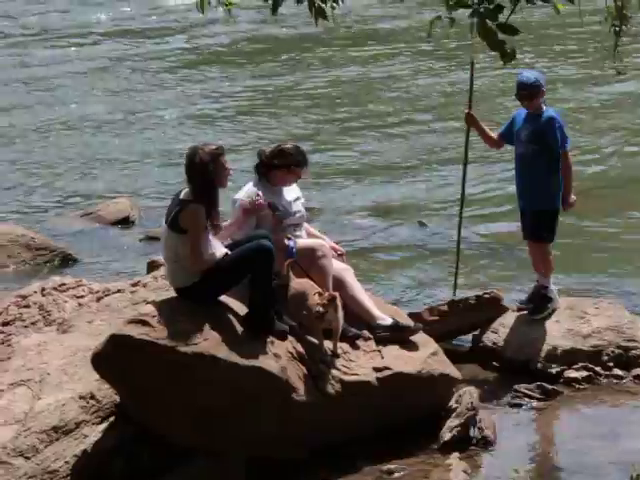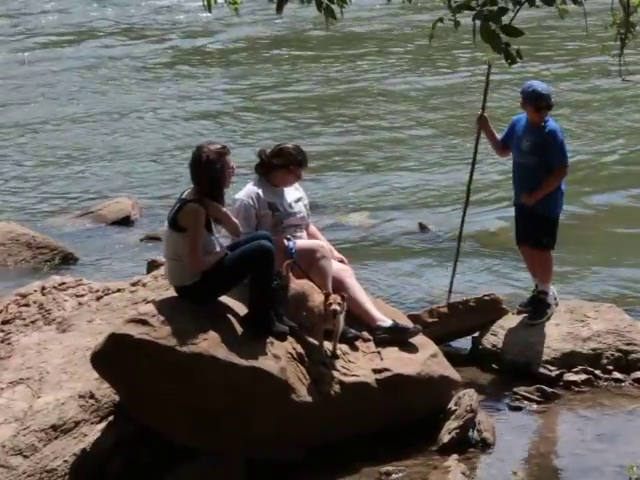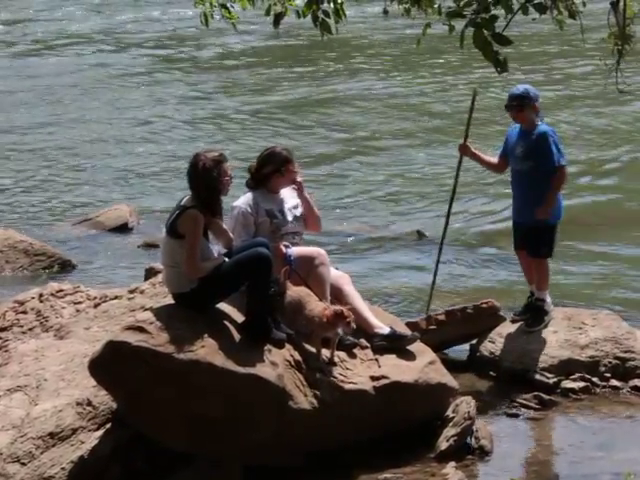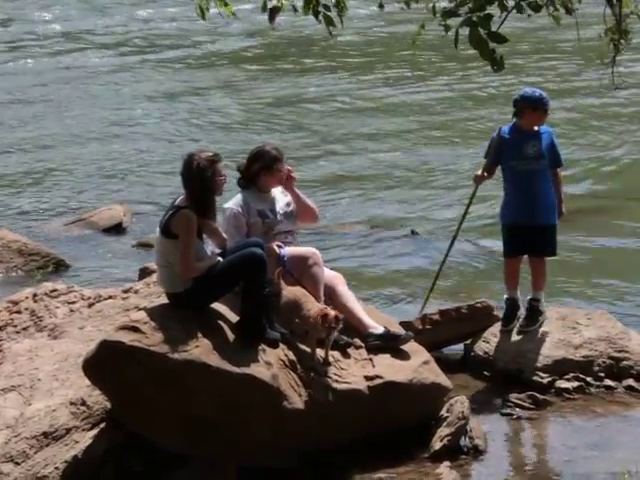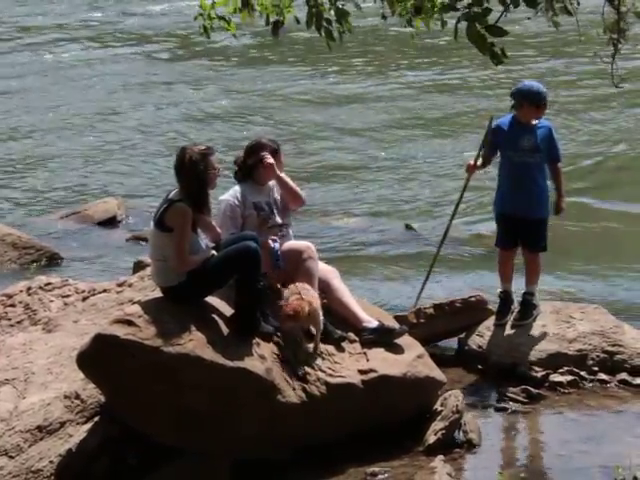
dt=1s
person 1, frame 1
left shoulder: (550, 119)
right shoulder: (519, 117)
left elbow: (565, 157)
right elbow: (495, 143)
left wrist: (567, 193)
right wrist: (476, 125)
left hip: (546, 196)
right hip: (526, 195)
left knee: (540, 243)
right knee: (532, 242)
left ankle: (547, 292)
right ankle: (540, 287)
person 1, frame 2
left shoulder: (552, 132)
right shoulder: (517, 123)
left elbow: (561, 171)
right elbow: (503, 150)
left wrist: (535, 196)
right wrist: (487, 129)
left hip: (546, 203)
right hip: (523, 200)
left knee: (540, 250)
right knee: (525, 247)
left ankle: (547, 297)
right ankle: (540, 290)
person 1, frame 3
left shoulder: (545, 135)
right shoulder: (513, 133)
left elbow: (561, 172)
right elbow: (500, 166)
left wrist: (548, 204)
right wrist: (472, 154)
left hip: (542, 212)
right hip: (521, 210)
left knee: (538, 258)
right knee: (523, 253)
left ankle: (543, 305)
right ankle: (534, 297)
person 1, frame 4
left shoulder: (547, 135)
right shoulder: (504, 136)
left elbow: (554, 171)
right elbow: (490, 168)
left wrist: (559, 200)
right wrist: (481, 176)
left hip: (543, 212)
right hip: (514, 213)
left knee: (537, 259)
right knee: (511, 259)
left ankle: (536, 305)
right ankle: (512, 303)
person 1, frame 5
left shoulder: (546, 129)
right shoulder: (501, 127)
left elbow: (554, 165)
right elbow: (486, 158)
left wrist: (560, 196)
right wrist: (475, 165)
left hip: (536, 205)
right hip: (507, 204)
left knee: (532, 252)
right knee: (506, 252)
left ankle: (530, 299)
right ankle: (506, 297)
person 2, frame 1
left shoulder: (291, 189)
right shoulder: (249, 197)
left wrist: (327, 240)
left hip: (303, 255)
left knee: (343, 271)
right knee: (319, 249)
left ankle: (380, 321)
person 2, frame 2
left shoulder: (294, 190)
right shoulder: (249, 197)
left elbow: (307, 226)
left wrist: (332, 251)
right wrist: (290, 245)
left hip: (303, 256)
left knee: (343, 272)
right knee: (319, 249)
left ankle: (380, 323)
person 2, frame 3
left shoulder: (290, 194)
right shoulder: (246, 205)
left elbow: (315, 227)
left wrist: (303, 196)
left hip: (301, 263)
left knee: (342, 280)
right knee: (318, 255)
left ankle: (377, 331)
person 2, frame 4
left shoulder: (282, 192)
right shoulder: (238, 206)
left elbow: (313, 218)
left wrist: (292, 190)
left hip: (295, 262)
left knee: (335, 280)
right knee: (312, 255)
left ankle: (372, 330)
person 2, frame 5
left shoulder: (277, 183)
right shoulder: (233, 198)
left elbow: (299, 202)
left wrist: (277, 173)
left hip: (289, 257)
left knee: (329, 274)
right knee: (306, 249)
left ankle: (366, 324)
person 3, frame 1
left shoulder: (190, 195)
right shoulder: (194, 209)
left elbow: (215, 235)
right elbow: (196, 263)
left wrist: (242, 215)
right wrist: (224, 255)
left hip: (194, 277)
right hip: (193, 285)
left knee: (261, 237)
right knee: (263, 251)
left ankle: (268, 310)
right ankle: (259, 319)
person 3, frame 2
left shoulder: (200, 196)
right shoulder: (194, 208)
left elbow: (236, 232)
right elbow: (195, 263)
left wrist: (221, 213)
right wrist: (223, 253)
left hip: (199, 275)
right hip: (193, 285)
left knee: (263, 237)
right knee: (263, 251)
left ankle: (269, 311)
right ankle: (259, 320)
person 3, frame 3
left shoulder: (196, 203)
right shoulder: (193, 215)
left elbow: (228, 243)
right elbow: (193, 270)
left wrist: (214, 221)
right wrist: (220, 260)
left hip: (196, 281)
right hip: (190, 292)
left knee: (261, 245)
right knee: (261, 259)
left ankle: (267, 317)
right ankle: (257, 326)
person 3, frame 4
left shoulder: (189, 203)
right shoulder: (186, 215)
left elbow: (222, 243)
right elbow: (187, 270)
right wrist: (214, 259)
left hip: (190, 282)
right hip: (185, 292)
left knee: (255, 245)
right knee: (254, 259)
left ankle: (263, 319)
right ankle: (252, 327)
person 3, frame 5
left shoulder: (182, 197)
right shoulder: (181, 208)
left elbow: (216, 236)
right elbow: (181, 263)
right wrist: (209, 254)
left hip: (182, 276)
right hip: (178, 285)
left knee: (249, 238)
right knee: (249, 252)
left ankle: (258, 312)
right ankle: (247, 321)
